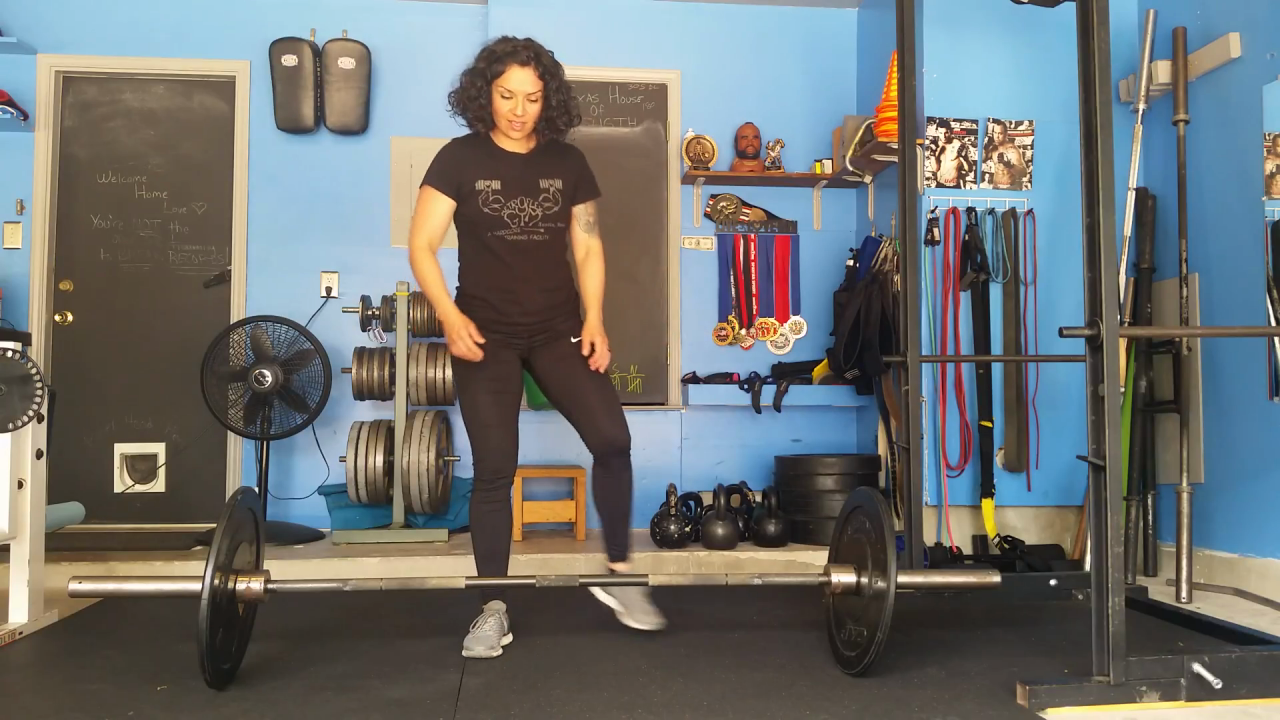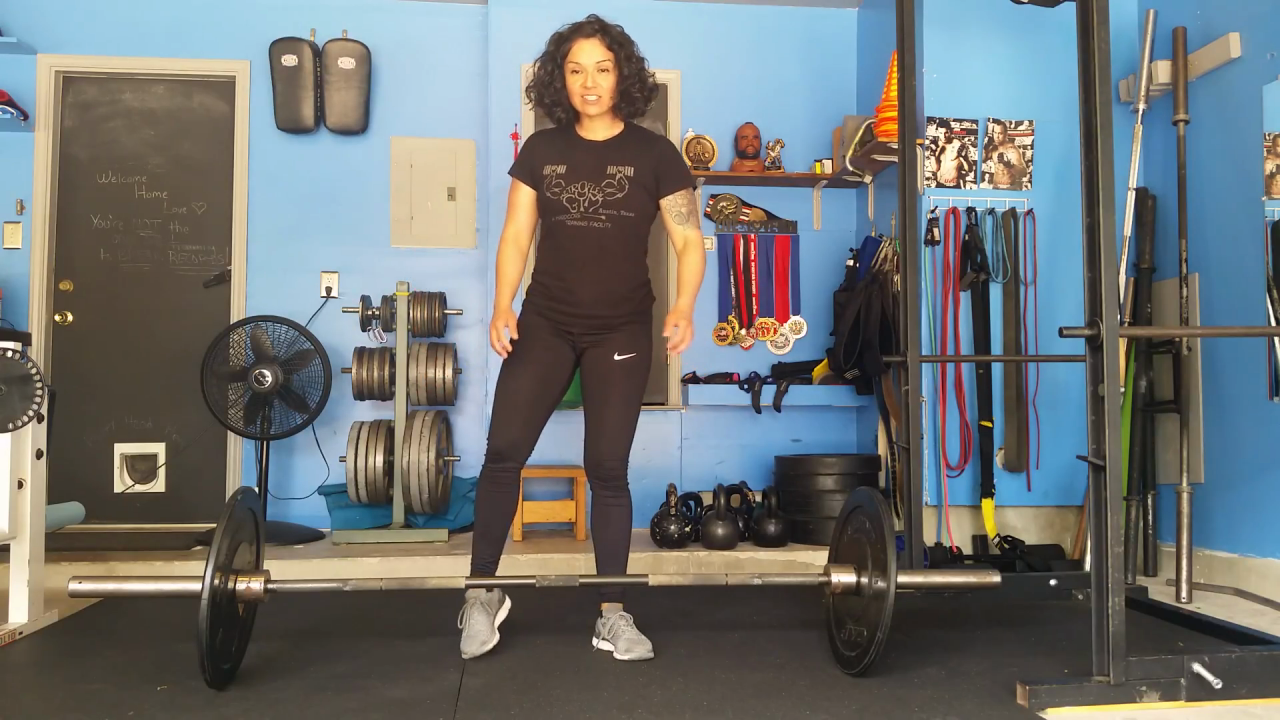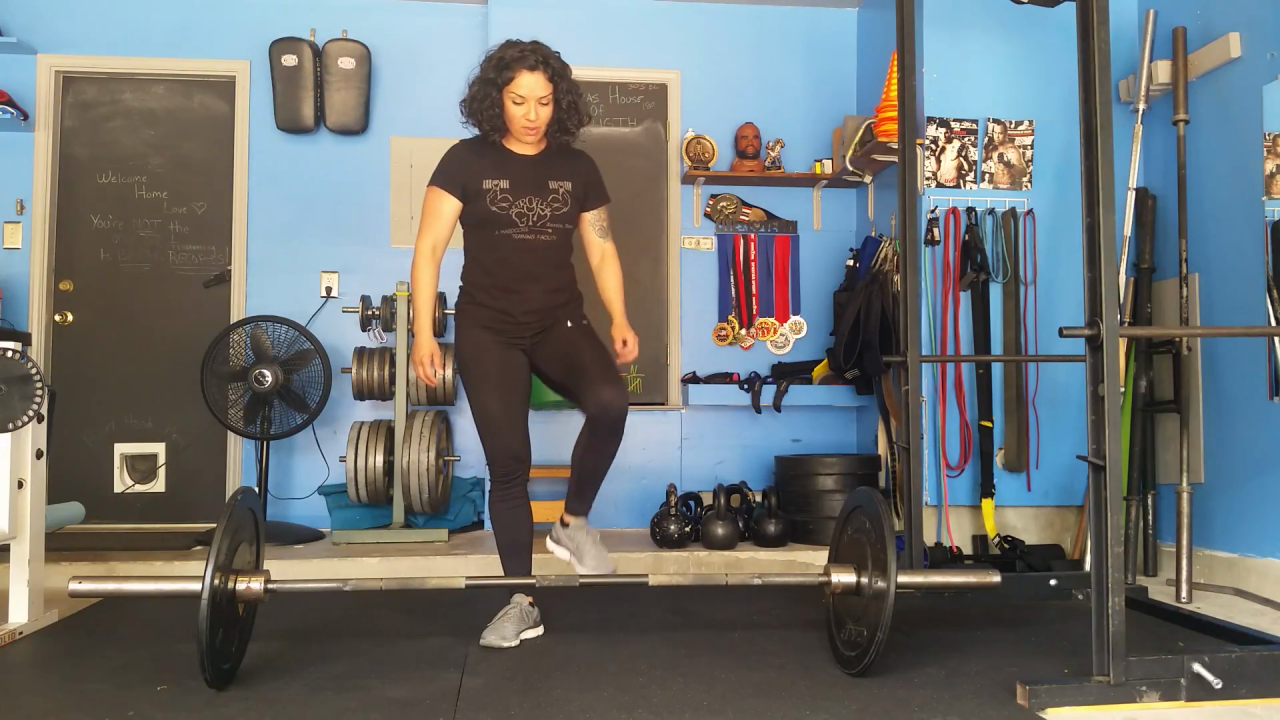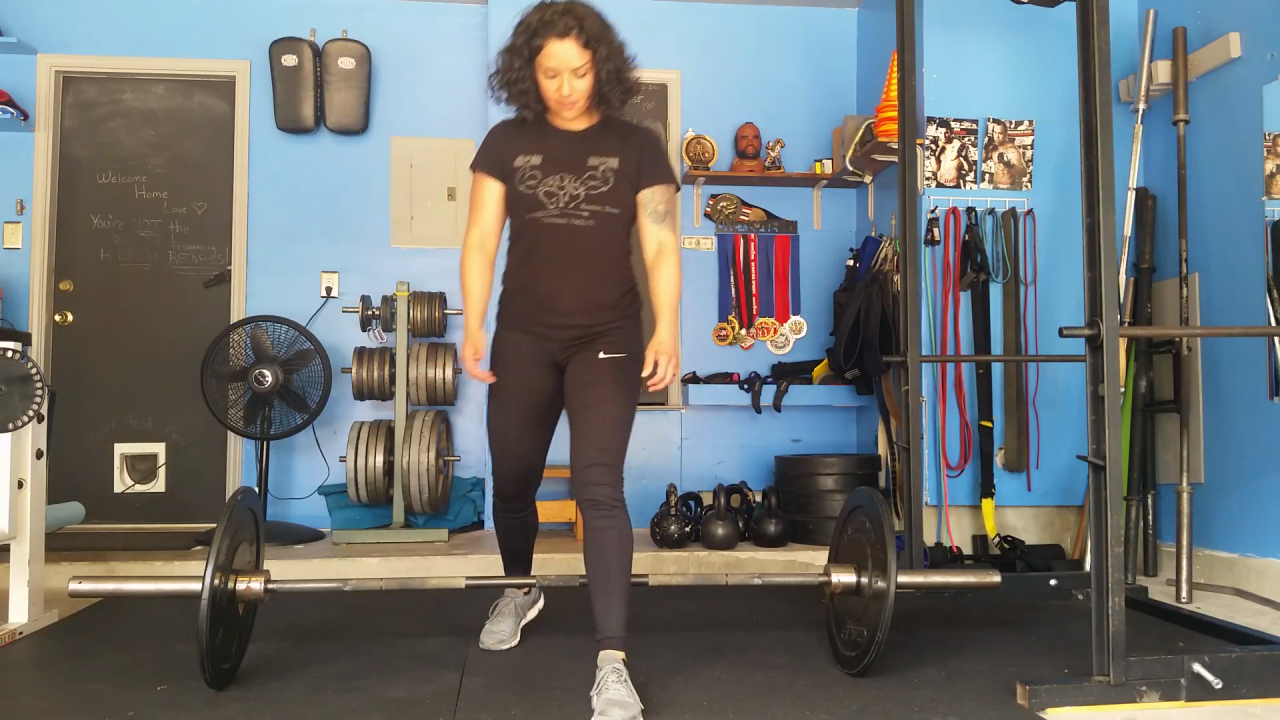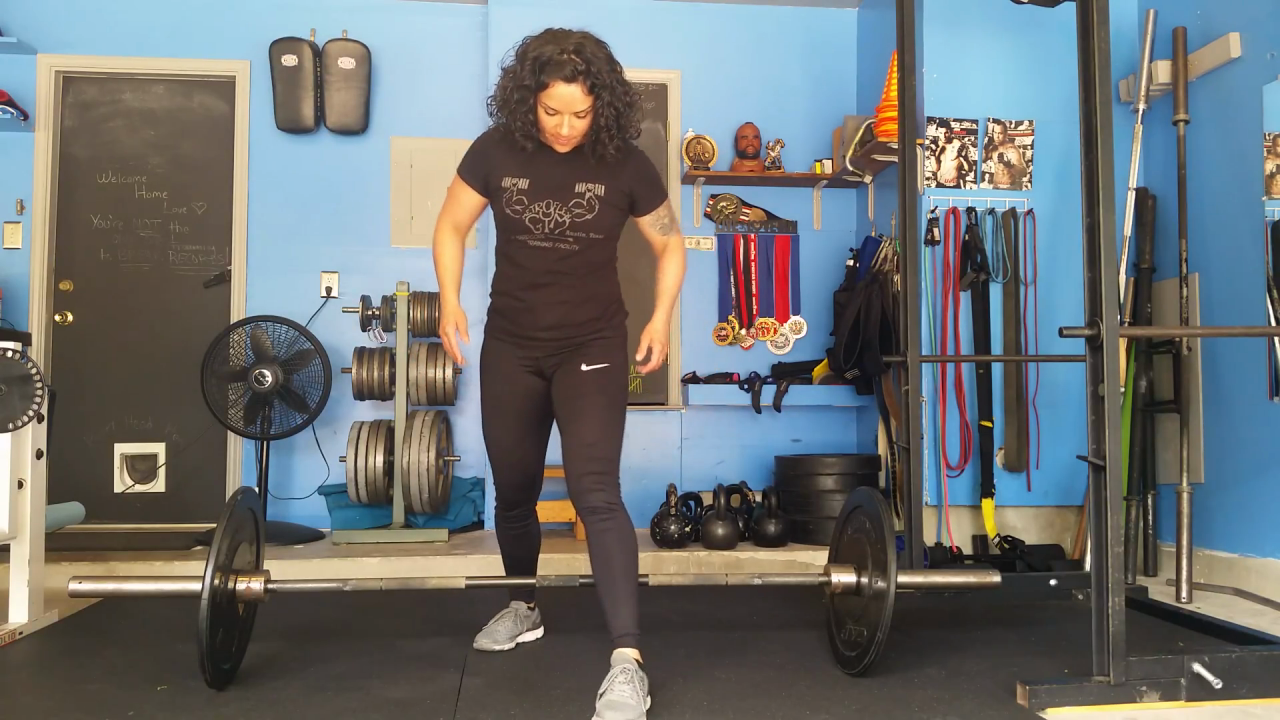
dt=1s
person 1, frame 1
left shoulder: (568, 162)
right shoulder: (459, 159)
left elbow: (588, 247)
right elbow: (421, 245)
left wrist: (595, 320)
right wrist: (450, 315)
left hip: (557, 328)
right hip: (485, 333)
left knee: (612, 441)
right knee: (494, 470)
left ankle: (618, 572)
right ankle: (493, 608)
person 1, frame 2
left shoulder: (655, 153)
right shoulder: (540, 149)
left elbow: (688, 240)
right elbow: (516, 235)
left wrist: (683, 304)
right wrist: (502, 306)
left hip: (620, 330)
right hip: (545, 323)
left knee: (607, 470)
right knee: (503, 451)
left ankle: (612, 613)
right ankle: (482, 593)
person 1, frame 3
left shoulder: (577, 167)
right shoulder: (466, 161)
left elbow: (601, 250)
right elbow: (429, 248)
left wrist: (619, 318)
right wrist: (423, 331)
left hip: (559, 322)
right hip: (487, 330)
left knee: (610, 401)
right knee: (508, 465)
left ankle: (573, 522)
right ankle: (522, 602)
person 1, frame 4
left shoulder: (635, 145)
right shoulder: (506, 142)
left elbow: (661, 245)
right elbow: (480, 239)
left wrist: (665, 329)
right wrist: (473, 326)
left hip: (607, 339)
right hip: (523, 338)
left knee: (598, 488)
right knee: (512, 482)
left ankle: (612, 661)
right ankle: (519, 590)
person 1, frame 5
left shoulder: (625, 164)
right shoulder: (497, 150)
left elbow: (670, 245)
right elbow: (450, 228)
left wrist: (660, 321)
right wrist: (449, 301)
left hip: (592, 348)
right hip: (510, 347)
left knee: (596, 493)
right knee: (514, 490)
left ankle: (628, 662)
right ankle: (524, 607)
